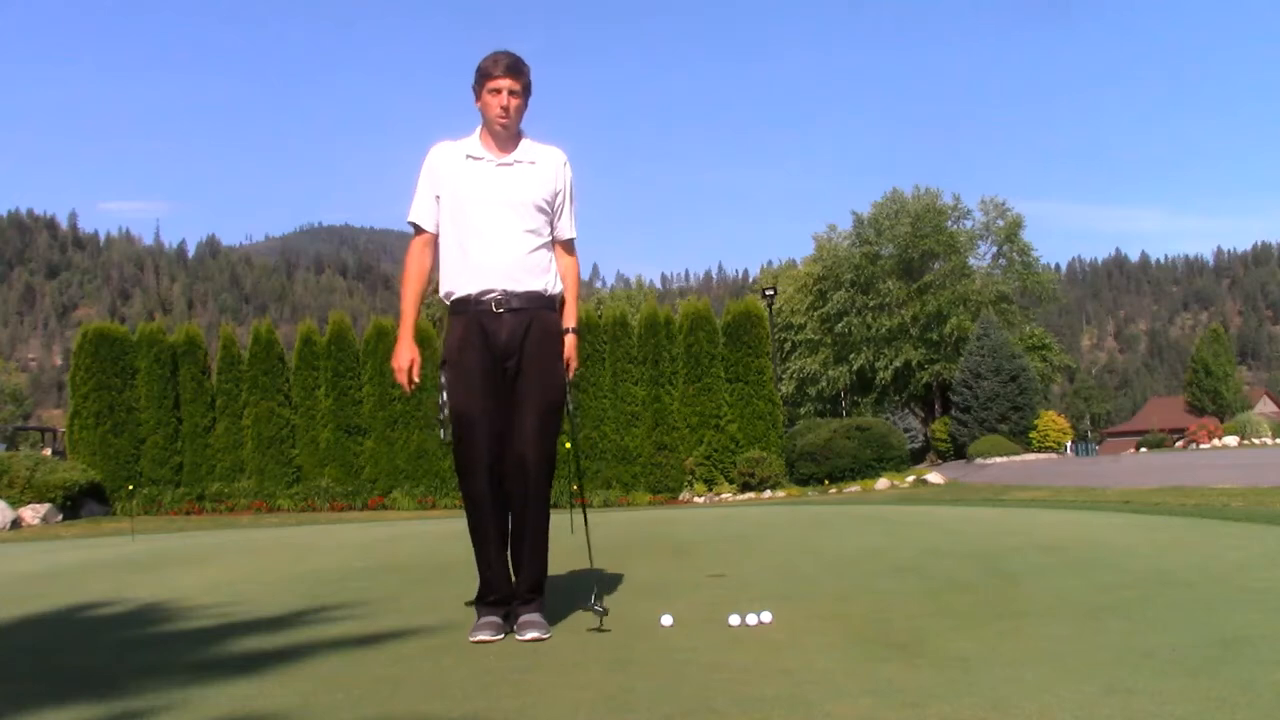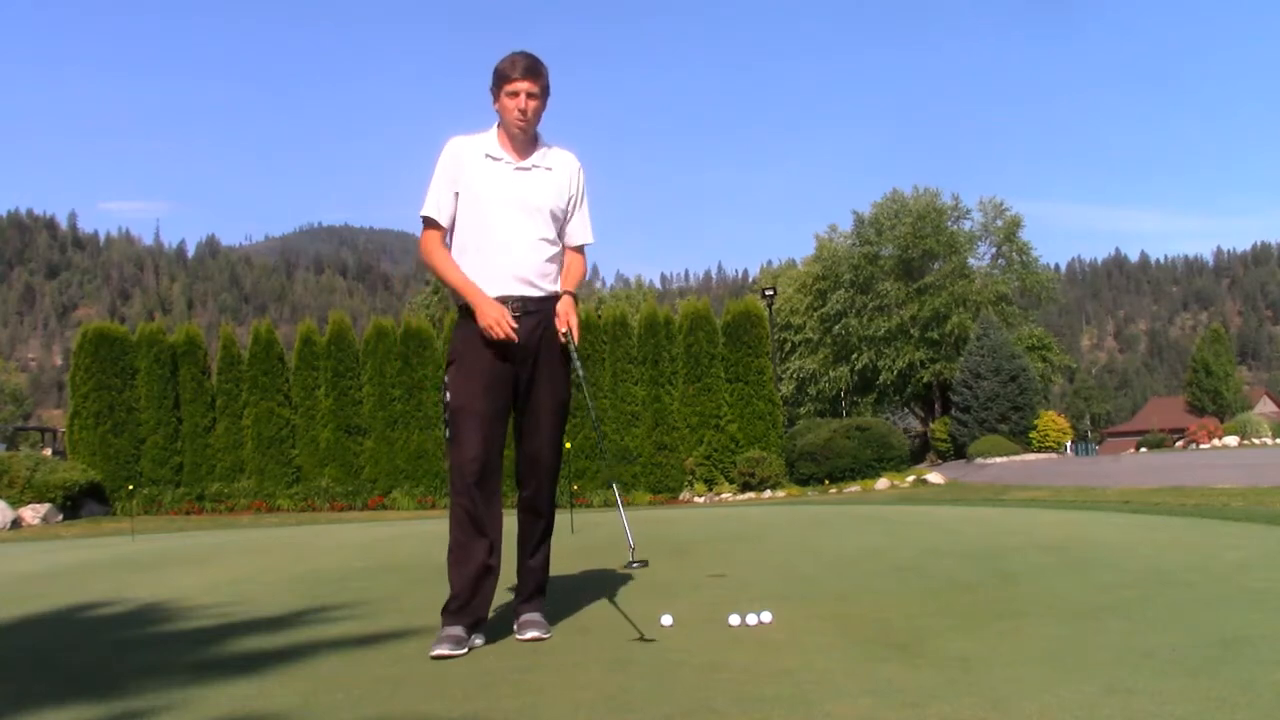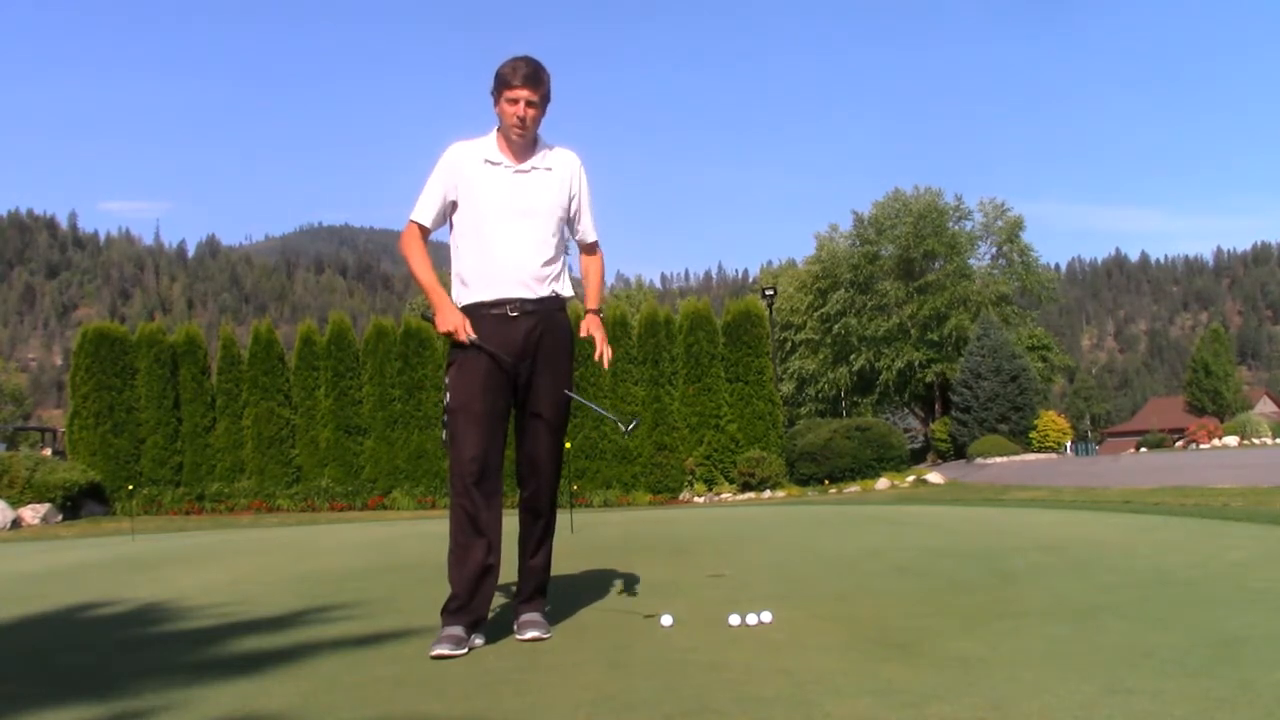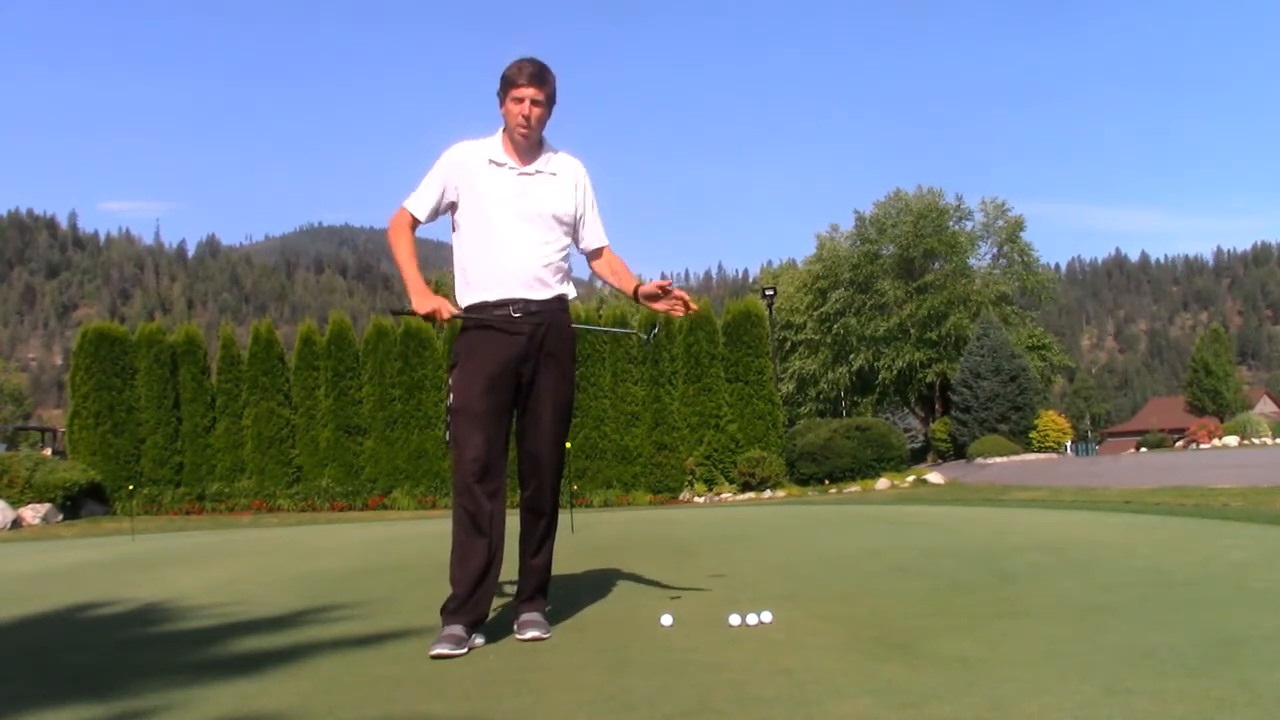
dt=1s
person 1, frame 1
left shoulder: (553, 163)
right shoulder: (443, 159)
left elbow: (565, 251)
right elbow: (422, 246)
left wrist: (569, 329)
right wrist: (405, 334)
left hip: (536, 321)
right hip: (471, 322)
left knee: (532, 463)
right knee: (479, 465)
left ankle: (529, 601)
right ankle: (492, 601)
person 1, frame 2
left shoulder: (566, 166)
right shoulder: (461, 153)
right elbow: (431, 242)
left wrist: (568, 295)
right wrist: (481, 300)
left hip: (543, 326)
right hip: (481, 324)
left knee: (540, 466)
right knee: (473, 466)
left ankle: (531, 602)
right ankle: (464, 614)
person 1, frame 3
left shoulder: (568, 167)
right shoulder: (460, 158)
left elbow: (588, 247)
right elbow: (413, 235)
left wrist: (593, 315)
right wrist: (442, 302)
left hip: (547, 324)
right hip: (479, 324)
left knee: (541, 468)
right knee: (473, 467)
left ankle: (532, 603)
right ankle: (464, 614)
person 1, frame 4
left shoulder: (571, 171)
right shoulder: (464, 159)
left elbow: (596, 253)
right elbow: (401, 223)
left wrist: (642, 290)
right wrist: (418, 290)
left hip: (551, 326)
right hip: (485, 325)
left knee: (543, 468)
right knee: (476, 467)
left ankle: (531, 603)
right ankle: (464, 614)
